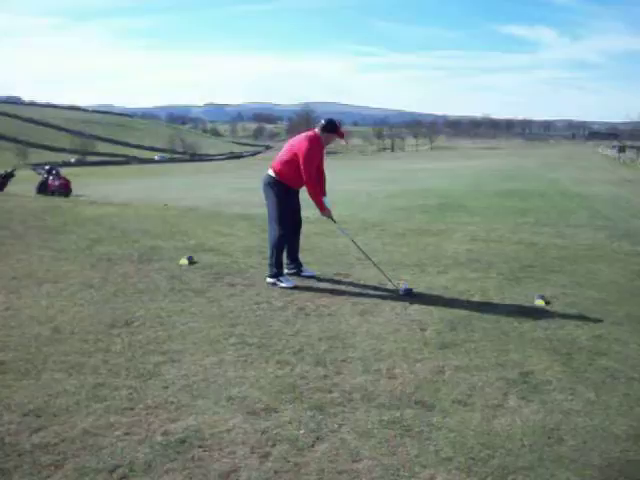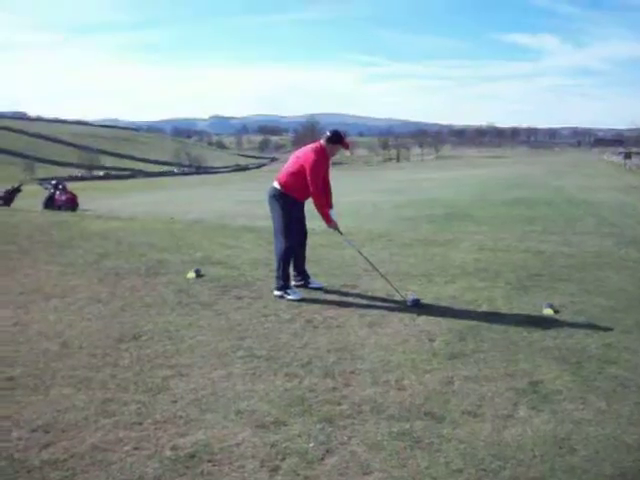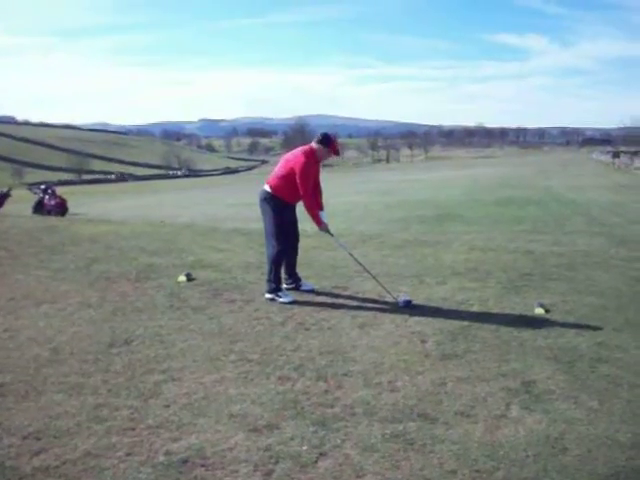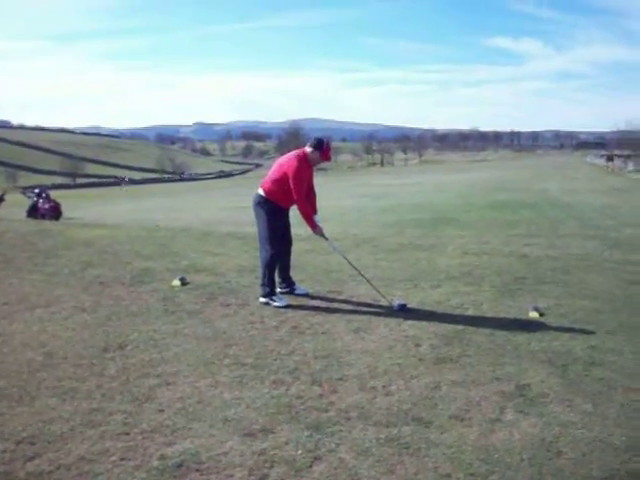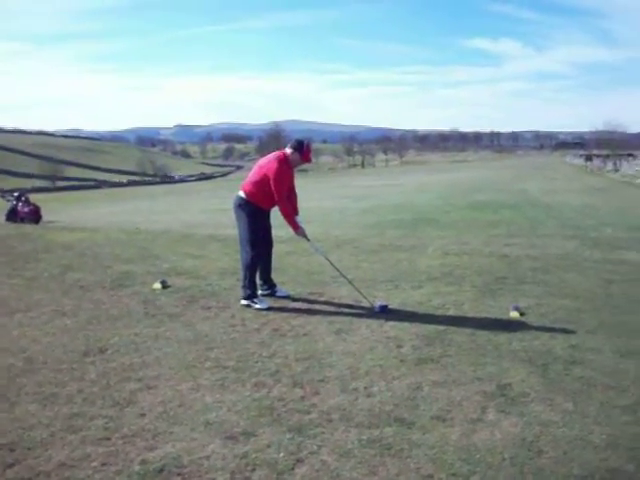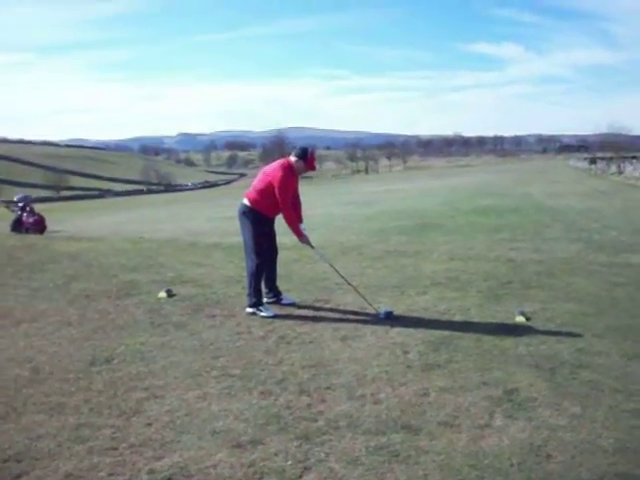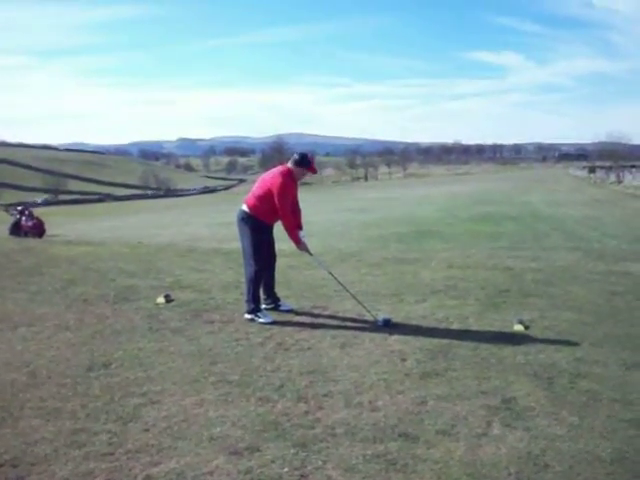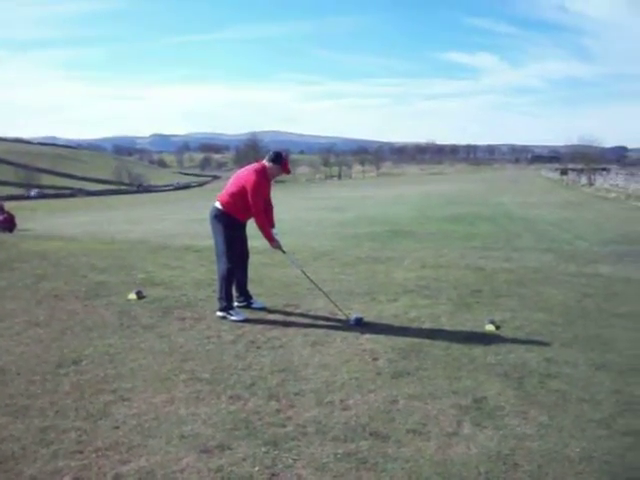
dt=0.4s
person 1, frame 1
left shoulder: (317, 144)
right shoulder: (307, 146)
left elbow: (319, 173)
right elbow: (309, 181)
left wrist: (324, 200)
right wrist: (322, 207)
left hip: (289, 186)
right hip: (276, 184)
left knee: (295, 225)
right knee: (280, 228)
left ankle: (293, 265)
right ankle: (274, 274)
person 1, frame 2
left shoulder: (321, 155)
right shoulder: (314, 158)
left elbow: (325, 185)
right elbow: (316, 193)
left wrist: (330, 212)
right wrist: (328, 220)
left hip: (294, 198)
right hip: (282, 197)
left knee: (300, 238)
right knee: (287, 241)
left ankle: (300, 277)
right ankle: (281, 286)
person 1, frame 3
left shoulder: (313, 158)
right shoulder: (303, 160)
left elbow: (315, 188)
right elbow: (306, 195)
left wrist: (321, 214)
right wrist: (319, 222)
left hip: (285, 201)
right hip: (272, 200)
left knee: (292, 240)
right knee: (278, 244)
left ankle: (291, 280)
right ankle: (273, 289)
person 1, frame 4
left shoulder: (306, 163)
right shoulder: (296, 164)
left elbow: (310, 192)
right elbow: (300, 199)
left wrist: (315, 218)
right wrist: (313, 226)
left hip: (279, 205)
right hip: (266, 204)
left knee: (285, 245)
right knee: (271, 248)
left ankle: (285, 284)
right ankle: (267, 293)
person 1, frame 5
left shoulder: (286, 164)
right shoulder: (277, 166)
left elbow: (290, 193)
right elbow: (282, 200)
left wrist: (297, 218)
right wrist: (295, 226)
left hip: (260, 207)
right hip: (247, 206)
left knee: (266, 247)
right knee: (252, 250)
left ankle: (266, 286)
right ankle: (248, 295)
person 1, frame 6
left shoulder: (290, 172)
right shoulder: (281, 174)
left elbow: (295, 201)
right elbow: (286, 208)
left wrist: (301, 226)
right wrist: (300, 234)
left hip: (264, 215)
right hip: (252, 214)
left knee: (271, 254)
right knee: (257, 258)
left ankle: (272, 294)
right ankle: (254, 303)
person 1, frame 7
left shoulder: (289, 179)
right shoulder: (281, 181)
left elbow: (294, 207)
right elbow: (285, 215)
left wrist: (300, 232)
right wrist: (298, 242)
left hip: (263, 221)
right hip: (250, 220)
left knee: (269, 261)
right knee: (256, 265)
left ankle: (270, 300)
right ankle: (252, 309)
person 1, frame 8
left shoulder: (264, 176)
right shoulder: (255, 178)
left elbow: (267, 205)
right elbow: (258, 213)
left wrist: (272, 230)
right wrist: (271, 239)
left hip: (236, 218)
right hip: (223, 217)
left knee: (242, 258)
right knee: (228, 262)
left ankle: (242, 298)
right ankle: (224, 307)
